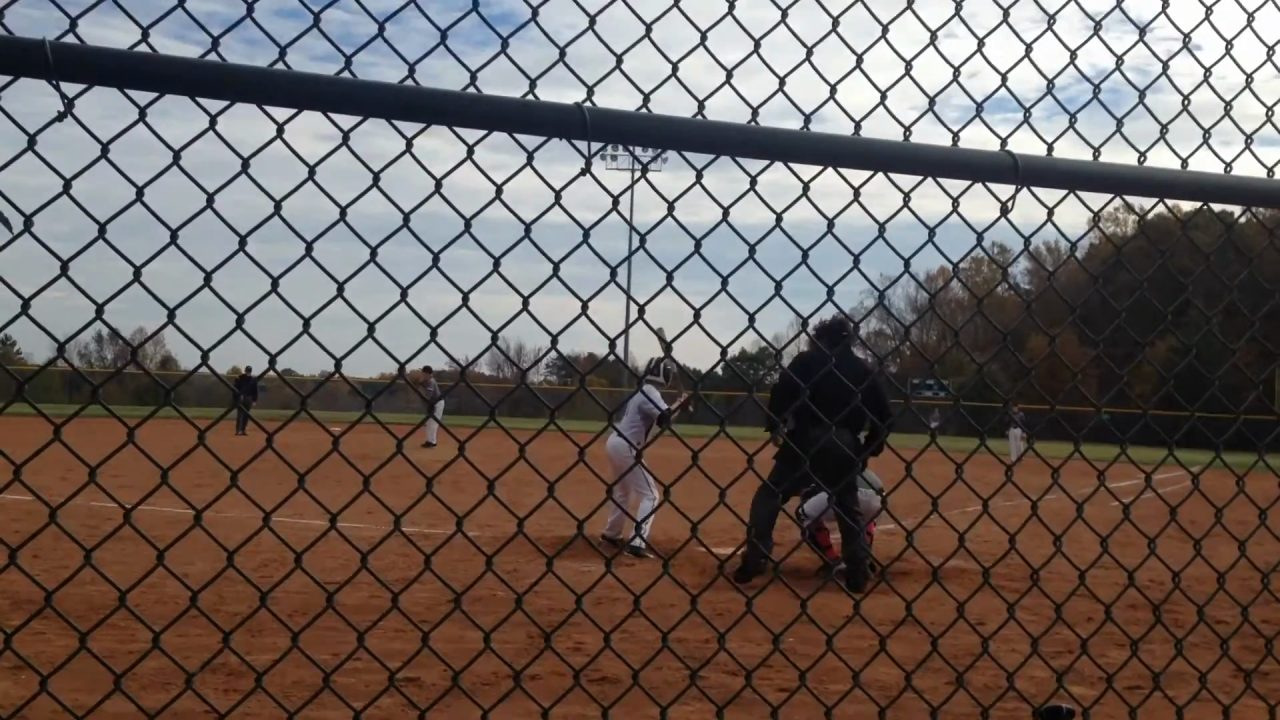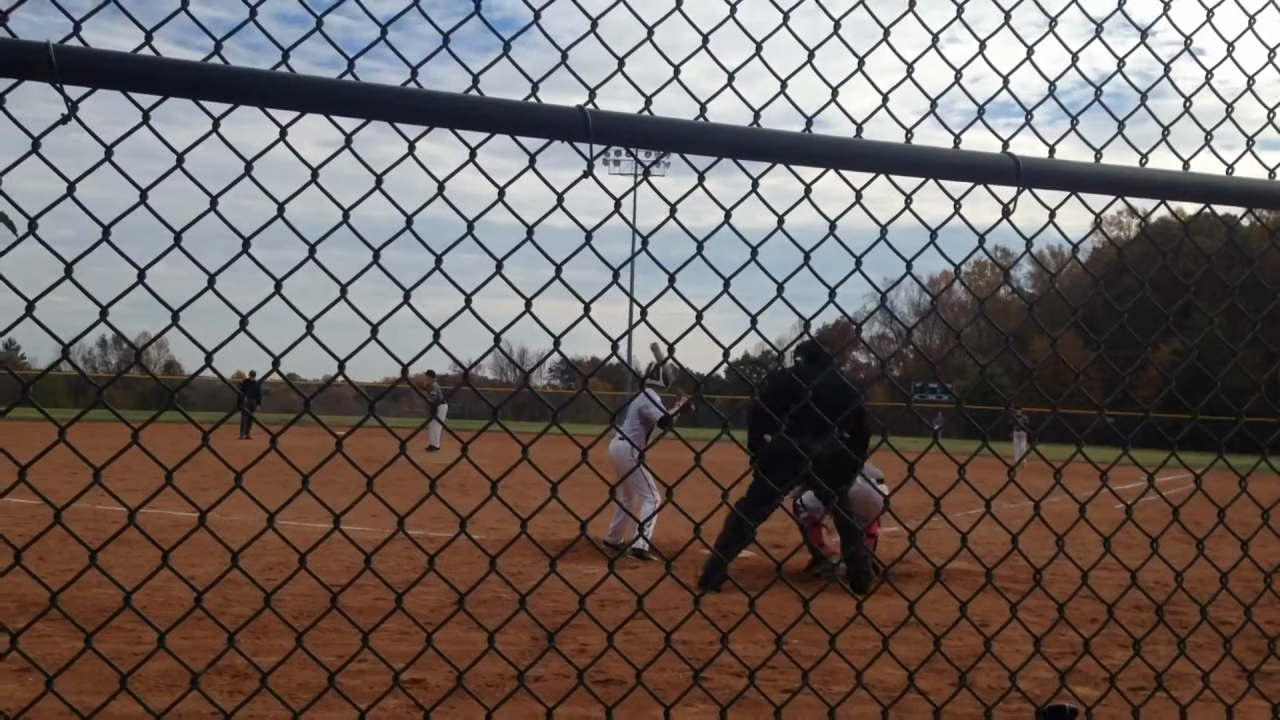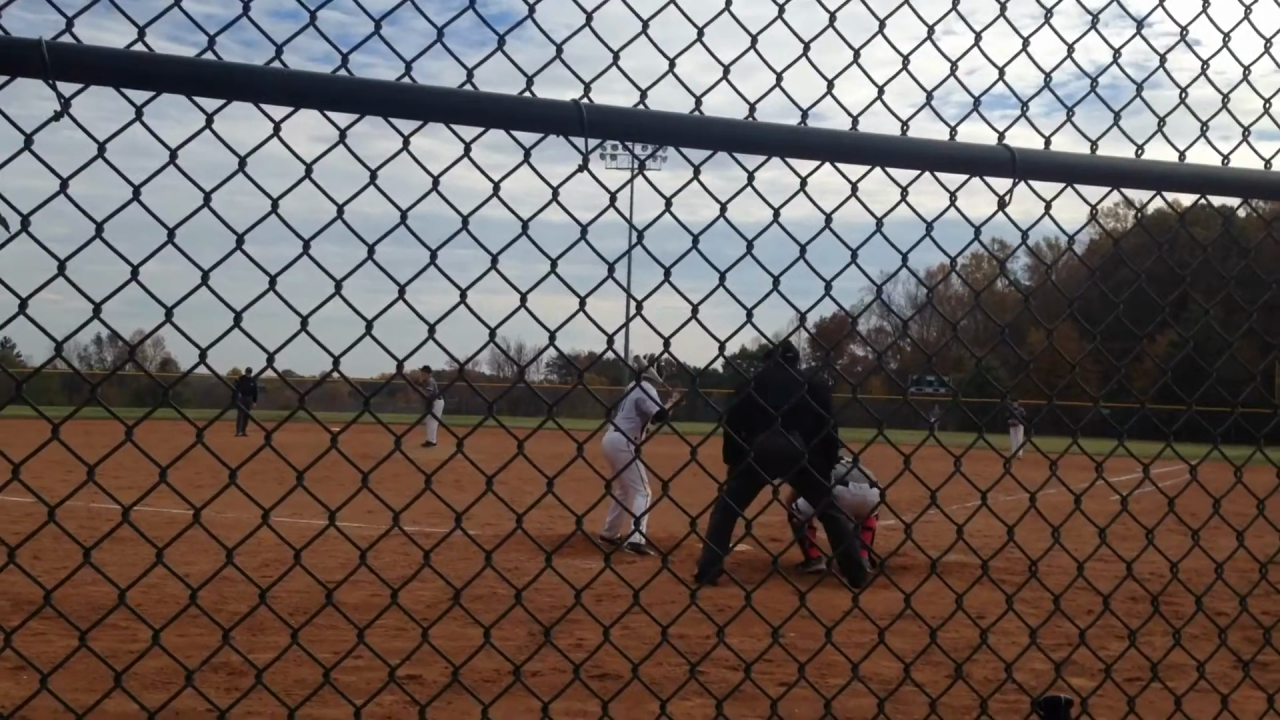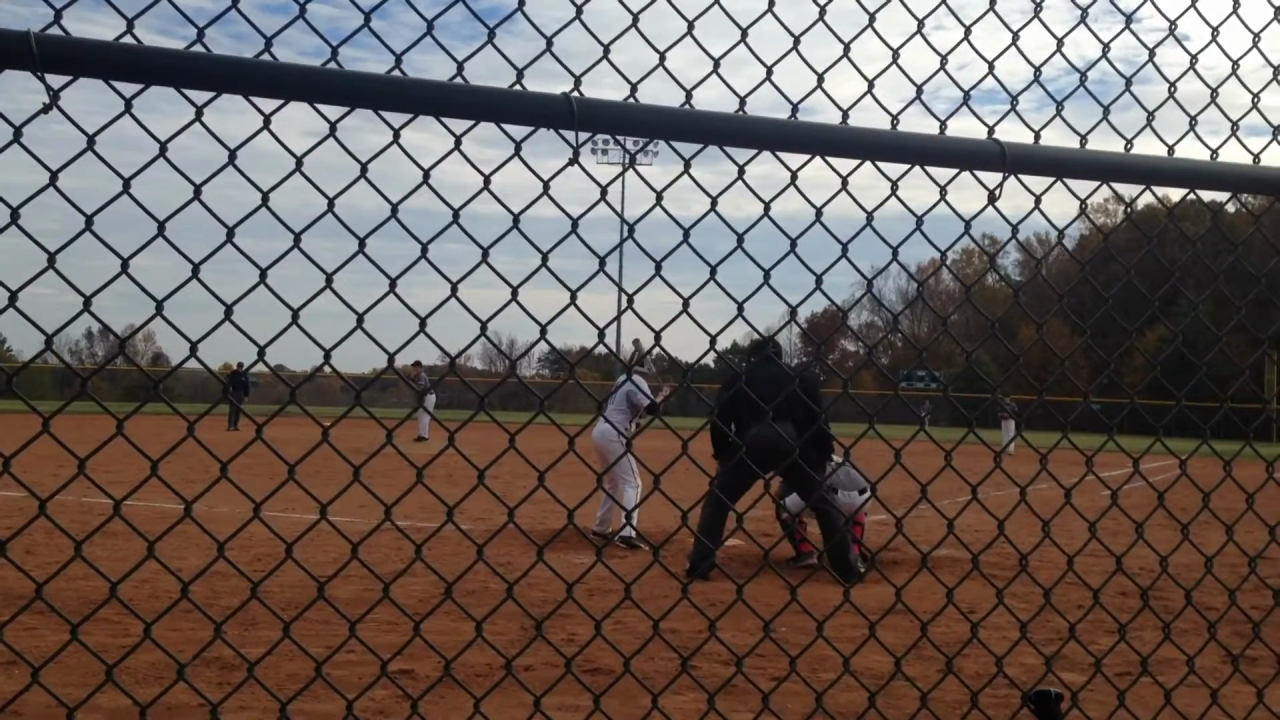
dt=0.2s
person 1, frame 1
left shoulder: (807, 361)
right shoulder: (863, 370)
left elbow: (781, 393)
right elbow: (883, 413)
left wrist: (776, 428)
right wrist: (869, 448)
left hip: (806, 441)
right hip: (845, 446)
left knee: (768, 497)
right knee: (849, 510)
left ankle: (755, 561)
right ankle: (858, 575)
person 1, frame 2
left shoulder: (783, 378)
right shoulder: (844, 386)
left elbow: (758, 414)
right elbow: (860, 432)
left wrist: (757, 451)
right wrist: (852, 464)
left hip: (786, 453)
right hip: (829, 456)
left knee: (748, 510)
right knee: (847, 514)
left ankle: (714, 573)
right ankle: (861, 578)
person 1, frame 3
left shoulder: (754, 382)
right shoulder: (814, 385)
left elbow: (732, 421)
right elbow: (828, 428)
left wrist: (733, 461)
right wrist: (828, 464)
left hip: (760, 451)
right hip: (800, 451)
left knee: (727, 506)
right knee: (830, 509)
left ankle: (708, 569)
right ankle: (856, 572)
person 1, frame 4
left shoulder: (740, 378)
right shoulder: (801, 378)
left elbow: (720, 418)
right elbow: (818, 420)
left wrist: (722, 457)
right wrist: (822, 459)
left hip: (752, 444)
right hip: (792, 445)
left knee: (718, 499)
right knee: (823, 503)
left ankle: (700, 564)
right ankle: (848, 569)
person 2, frame 1
left shoulder: (642, 390)
right shoulder: (650, 392)
left elbow: (661, 421)
right elbow: (665, 417)
left wrist: (679, 407)
right wrist: (680, 403)
left hip: (616, 443)
right hip: (626, 447)
left knee: (624, 491)
right knee: (650, 495)
left ankle: (611, 533)
right ankle: (636, 543)
person 2, frame 2
left shoulder: (643, 394)
right shoulder: (650, 396)
left elbow: (661, 421)
right elbow: (665, 423)
left wrist: (679, 410)
right wrist: (679, 407)
left hip: (618, 446)
right hip: (628, 450)
left knee: (628, 496)
right knee: (651, 498)
left ankle: (613, 539)
right ankle: (639, 545)
person 2, frame 3
left shoulder: (635, 386)
right shoulder: (646, 389)
left elbow: (652, 416)
right elbow: (660, 416)
left wrist: (668, 404)
right wrist: (672, 401)
left hip: (612, 439)
right hip: (623, 442)
left knee: (623, 490)
right knee: (641, 491)
left ankle: (610, 534)
right ankle: (636, 540)
person 2, frame 4
left shoulder: (624, 380)
right shoulder: (637, 381)
left elbow: (636, 409)
right elbow: (652, 409)
left wrist: (657, 398)
right wrist: (662, 395)
left hip: (601, 431)
right hip: (613, 434)
left knee: (612, 483)
right knee: (631, 483)
left ankle: (601, 528)
right ankle: (627, 533)
